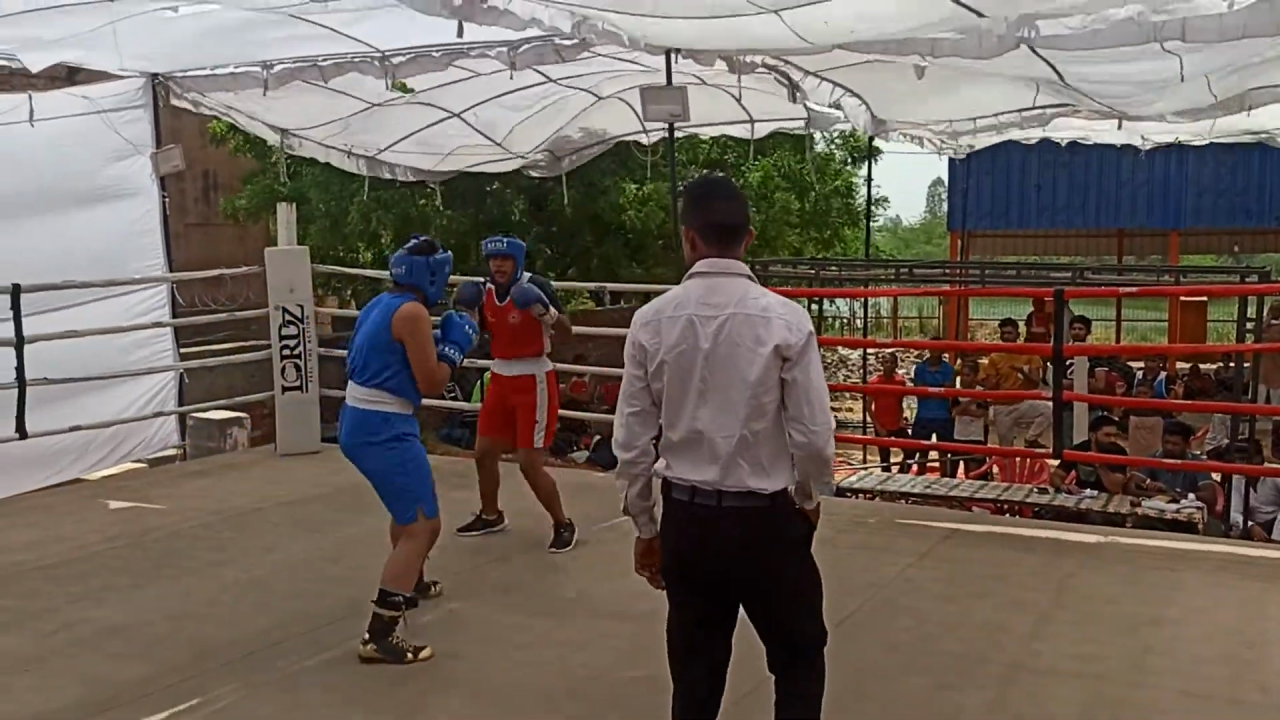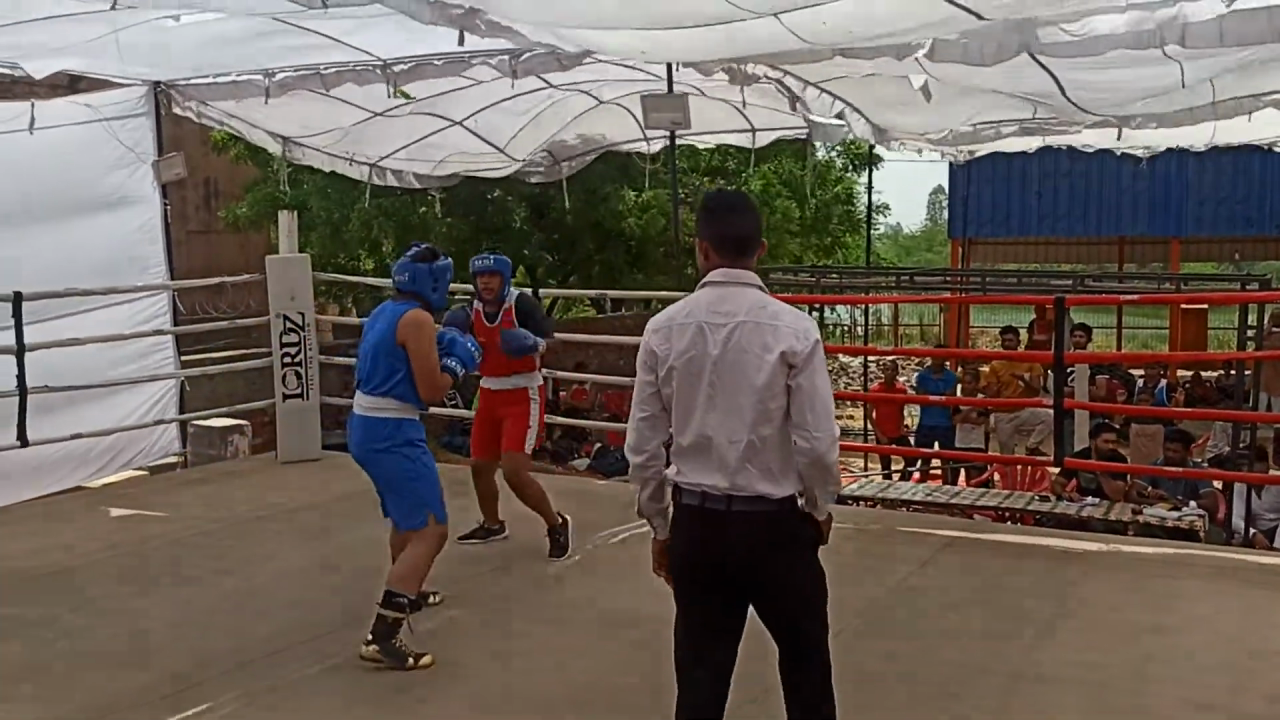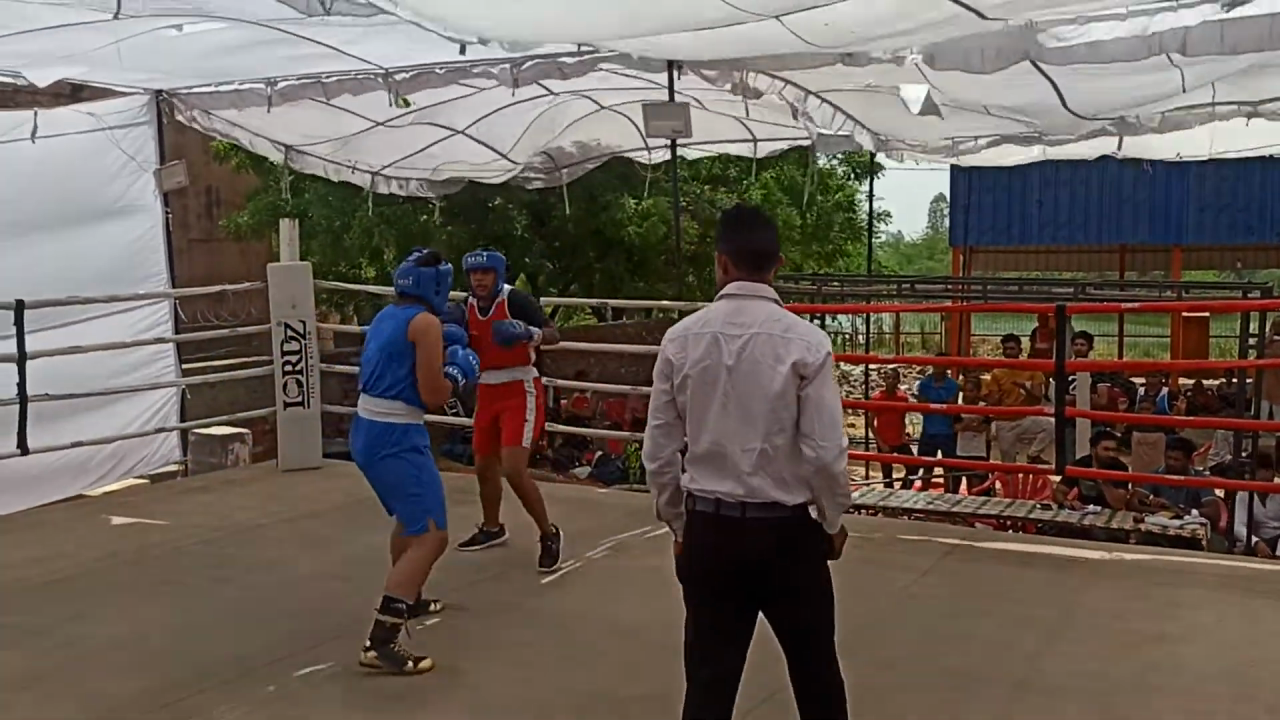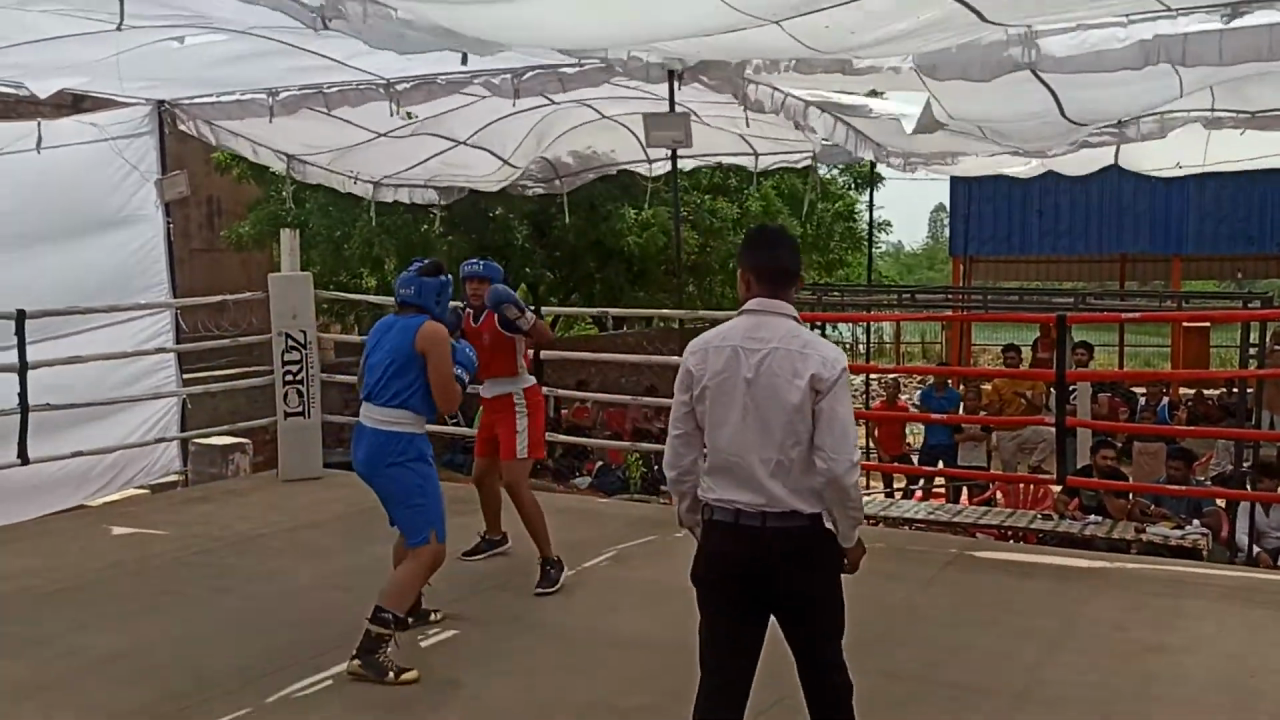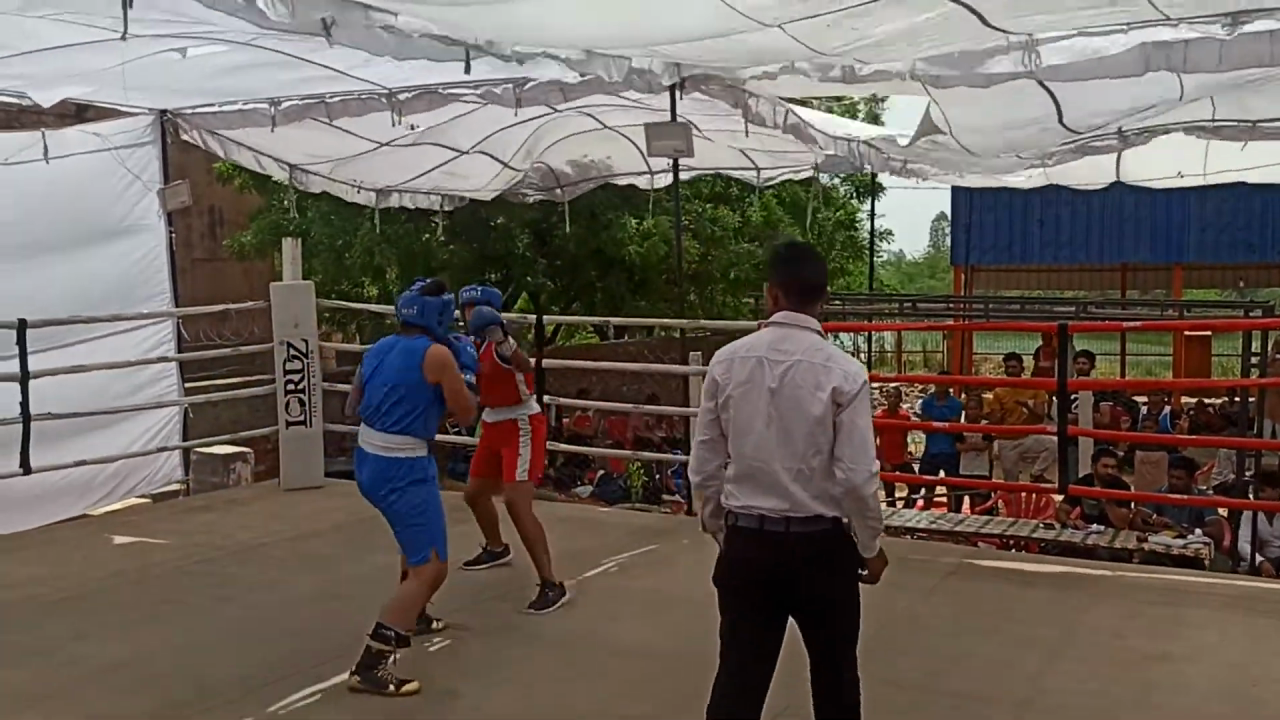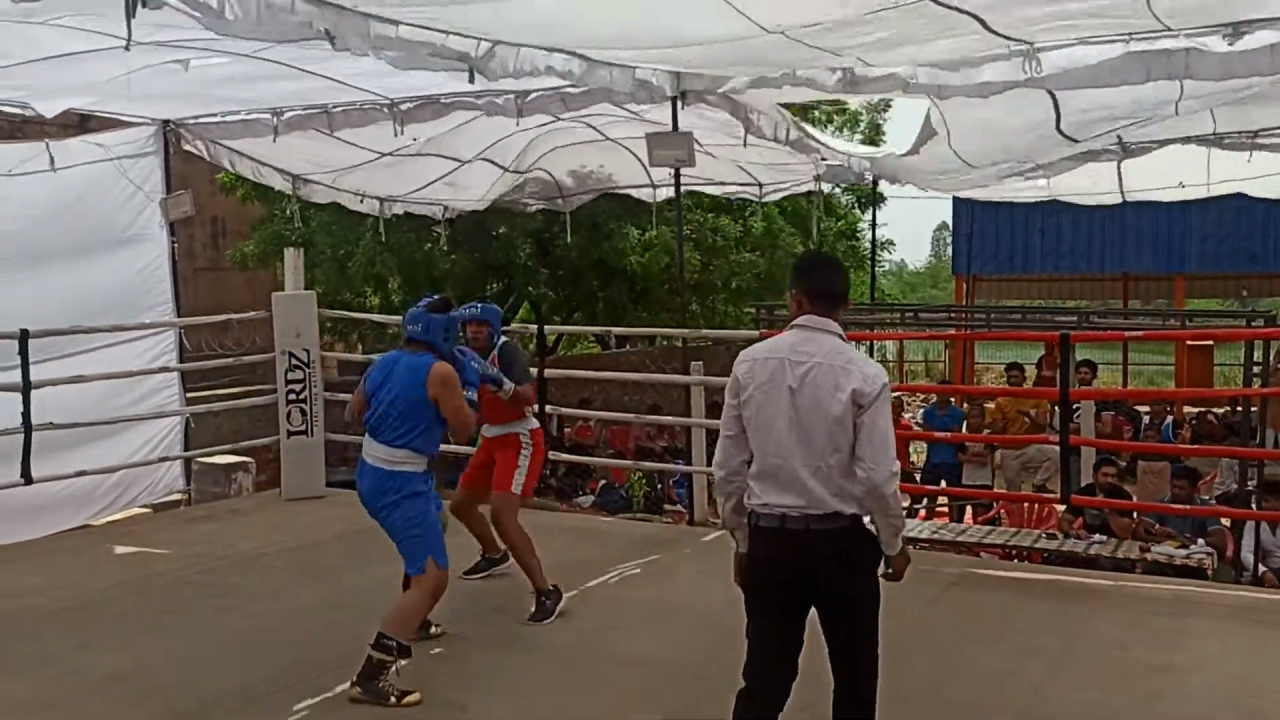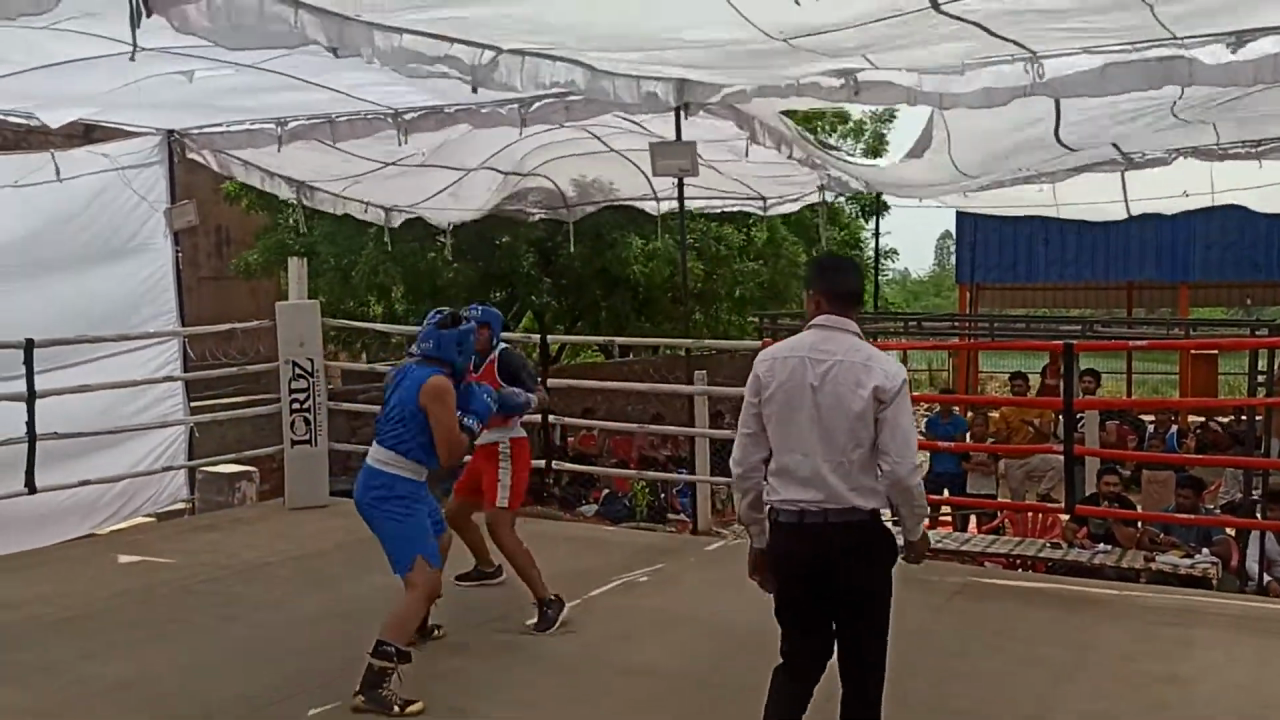
dt=0.1s
person 1, frame 1
left shoulder: (651, 321)
right shoulder: (785, 318)
left elbow: (631, 441)
right elbow: (814, 436)
left wrist: (645, 526)
right wrist: (808, 497)
left hip: (686, 521)
right hip: (765, 520)
right knee: (800, 664)
person 1, frame 2
left shoulder: (664, 329)
right shoulder: (793, 328)
left elbow: (642, 446)
right elbow: (817, 443)
left wrist: (661, 526)
right wrist: (820, 508)
left hip: (695, 525)
right hip: (773, 524)
right knee: (806, 664)
person 1, frame 3
left shoulder: (680, 339)
right shoulder: (805, 341)
left elbow: (659, 452)
right elbow: (825, 453)
left wrist: (680, 529)
right wrist: (832, 522)
left hip: (709, 531)
right hip: (785, 531)
right knee: (814, 668)
person 1, frame 4
left shoulder: (702, 352)
right shoulder: (822, 358)
left elbow: (680, 463)
right elbow: (837, 466)
left wrist: (701, 533)
right wrist: (849, 536)
left hip: (725, 540)
right hip: (799, 540)
right knee: (824, 672)
person 1, frame 5
left shoulder: (727, 362)
right shoulder: (843, 371)
left elbow: (704, 468)
right elbow: (855, 476)
left wrist: (724, 538)
right wrist: (870, 546)
left hip: (748, 545)
right hip: (819, 545)
right knee: (835, 676)
person 1, frame 6
left shoulder: (749, 363)
right shoulder: (863, 373)
left elbow: (727, 467)
right elbow: (878, 477)
left wrist: (742, 542)
right wrist: (893, 544)
left hip: (770, 540)
right hip: (840, 541)
left knee: (764, 679)
right knee: (853, 671)
person 1, frame 7
left shoulder: (769, 362)
right shoulder: (883, 372)
left elbow: (745, 463)
right elbow: (901, 470)
left wrist: (758, 538)
right wrist: (915, 533)
left hip: (789, 536)
right hip: (858, 537)
left knee: (797, 663)
right knee: (862, 674)
person 2, frame 1
left shoulder: (382, 303)
right shoulder: (412, 312)
right elbow: (431, 384)
left wrist: (433, 341)
right wrist: (455, 345)
left hip: (365, 421)
right hip: (381, 428)
left knee: (416, 497)
right knee: (422, 527)
left ankle: (409, 583)
right ankle: (379, 636)
person 2, frame 2
left shoulder: (384, 312)
right shoulder: (417, 320)
right elbow: (430, 392)
left wrist: (433, 349)
right wrist: (458, 360)
left hip: (366, 428)
right hip: (391, 435)
left knee: (408, 514)
right knee: (431, 532)
left ankle: (406, 592)
right ankle: (383, 637)
person 2, frame 3
left shoulder: (386, 316)
right shoulder: (426, 323)
right elbow: (432, 397)
right wrist: (459, 370)
left hip: (369, 432)
right hip: (396, 439)
left knee: (410, 518)
right knee: (430, 538)
left ankle: (407, 598)
right ankle: (381, 643)
person 2, frame 4
left shoulder: (382, 328)
right shoulder: (432, 332)
right elbow: (446, 405)
right wrist: (459, 371)
left hip: (368, 442)
right hip: (401, 448)
left knee: (414, 528)
right knee: (428, 552)
left ankle: (408, 607)
right ankle: (369, 652)
person 2, frame 5
left shoulder: (379, 349)
right shoulder: (437, 354)
left elbow: (354, 405)
right elbow: (465, 414)
right wrist: (458, 375)
left hip: (370, 462)
right hip: (404, 470)
left knee: (420, 539)
right knee: (430, 570)
left ankle: (411, 615)
right ankle: (368, 667)
person 2, frame 6
left shoulder: (384, 363)
right shoulder: (440, 373)
left elbow: (353, 416)
right elbow: (463, 429)
right wrist: (465, 388)
left hip: (378, 475)
right hip: (398, 485)
left knee: (430, 537)
right knee: (432, 580)
left ankle: (410, 623)
right ankle: (370, 677)
person 2, frame 7
left shoulder: (407, 369)
right shoulder: (440, 385)
right elbow: (450, 455)
right wrist: (473, 416)
left hip: (383, 482)
right hip: (393, 491)
left knee: (438, 542)
right knee: (424, 584)
left ankle: (412, 627)
right ankle: (373, 687)
person 3, frame 1
left shoulder: (535, 286)
right shoulder: (486, 290)
left elbow: (566, 327)
right elbow: (479, 331)
left wrist: (546, 313)
right wrist: (468, 313)
left hip: (534, 383)
right hip: (501, 382)
left knee: (530, 464)
right knee: (484, 454)
left ankle: (563, 524)
right ankle: (490, 515)
person 3, frame 2
left shoulder: (522, 303)
right shoulder: (473, 310)
left elbow: (550, 342)
left wrist: (535, 346)
left hip: (523, 395)
right hip: (489, 395)
left knee: (515, 473)
right knee: (480, 466)
left ankle: (557, 523)
right ankle: (492, 524)
person 3, frame 3
left shoulder: (516, 299)
right shoulder: (470, 306)
left elbow: (553, 335)
right elbow: (469, 349)
left wrist: (530, 334)
left hip: (522, 392)
right hip: (488, 393)
left knee: (514, 470)
right knee: (485, 467)
left ankle: (548, 534)
right ankle: (492, 528)
person 3, frame 4
left shoulder: (507, 308)
right shoulder: (468, 314)
left elbow: (546, 339)
left wrist: (521, 315)
left hip: (520, 402)
right hip: (491, 402)
left knee: (515, 483)
right knee: (483, 475)
left ankle: (551, 562)
right ankle: (495, 537)
person 3, frame 5
left shoulder: (499, 336)
right shoulder: (472, 340)
left elbow: (526, 369)
left wrist: (502, 340)
left hip: (522, 427)
right hip: (493, 427)
left knee: (518, 504)
right knee: (474, 494)
left ankle: (551, 583)
right ankle: (496, 548)
person 3, frame 6
left shoulder: (507, 352)
right shoulder: (472, 357)
left elbow: (525, 398)
left wrist: (503, 387)
left hip: (521, 442)
right hip: (493, 441)
left knee: (502, 516)
right knee: (460, 505)
left ankle: (546, 592)
right ankle: (494, 555)
person 3, frame 7
left shoulder: (508, 358)
right shoulder: (469, 362)
left elbow: (540, 395)
left wrist: (527, 401)
left hip: (507, 450)
right hip: (485, 449)
left knee: (499, 528)
right knee: (454, 514)
left ankle: (548, 601)
right ankle: (487, 567)
